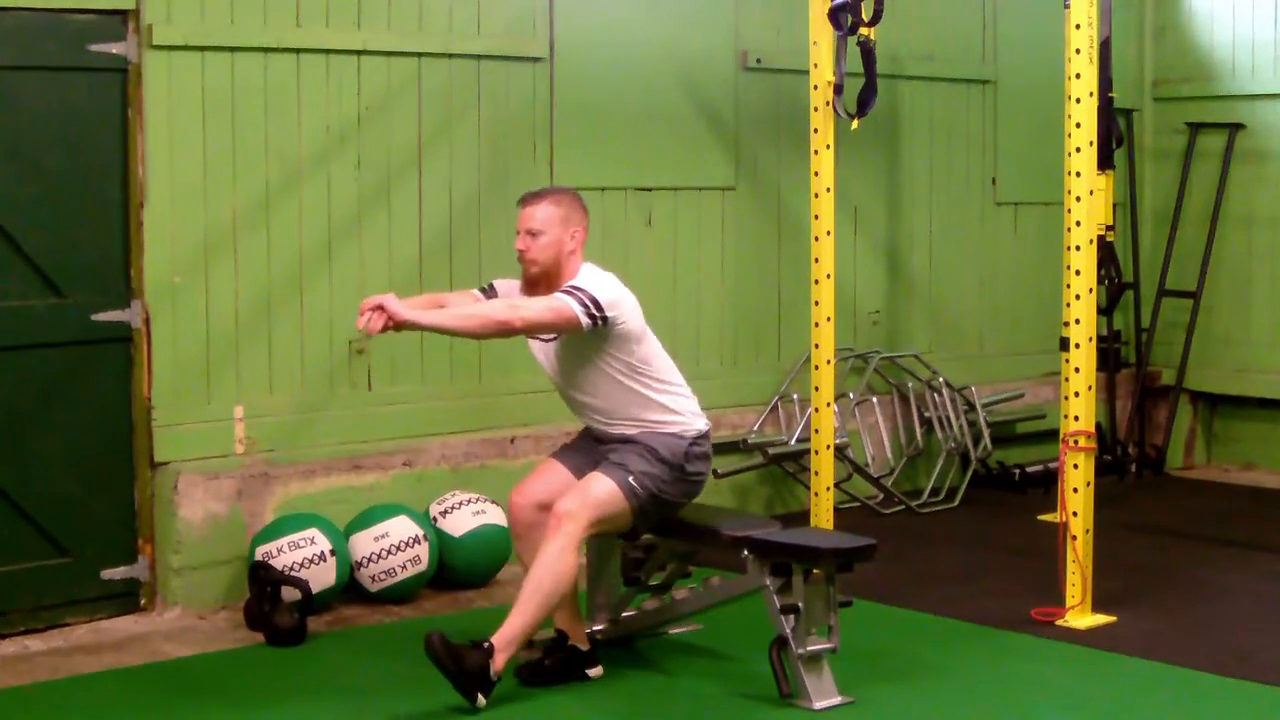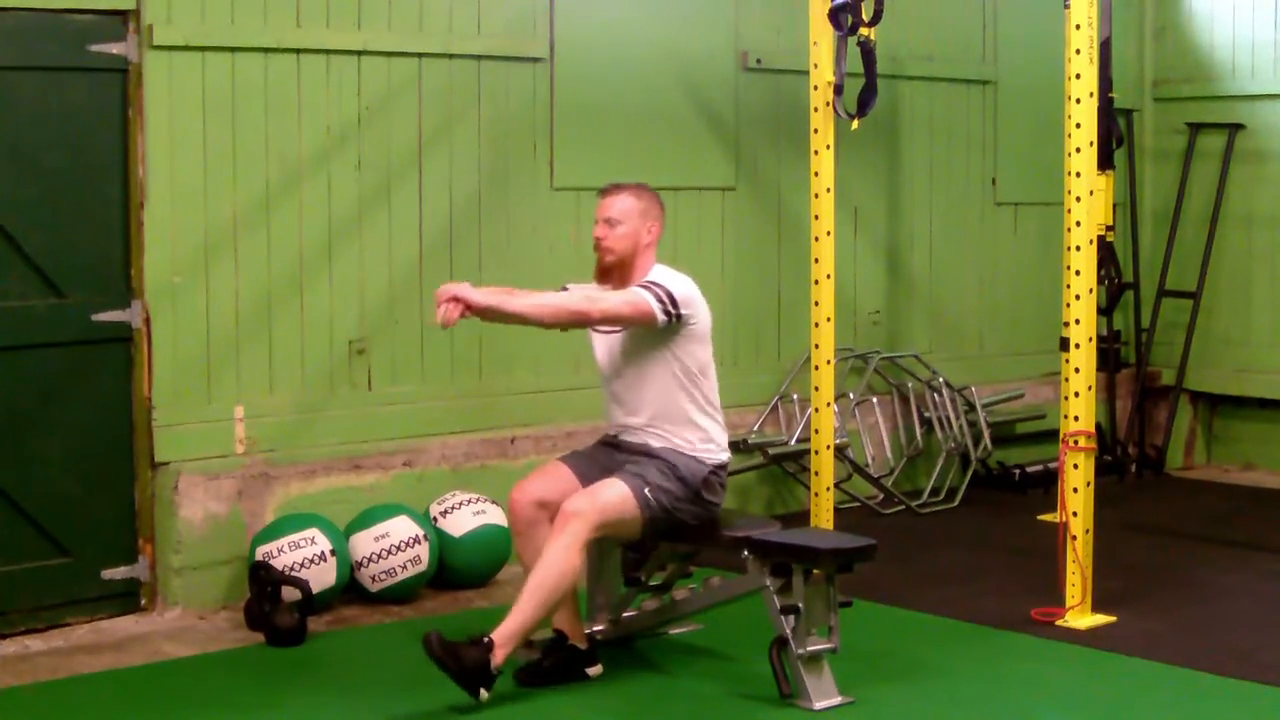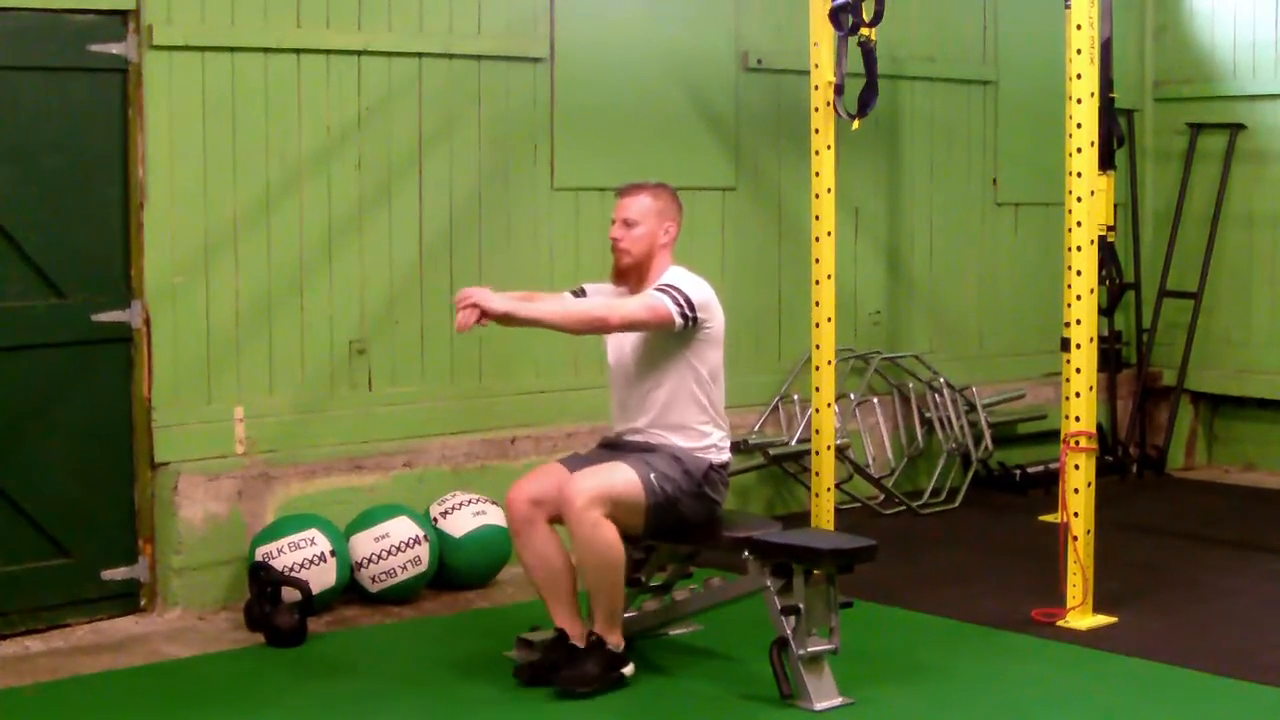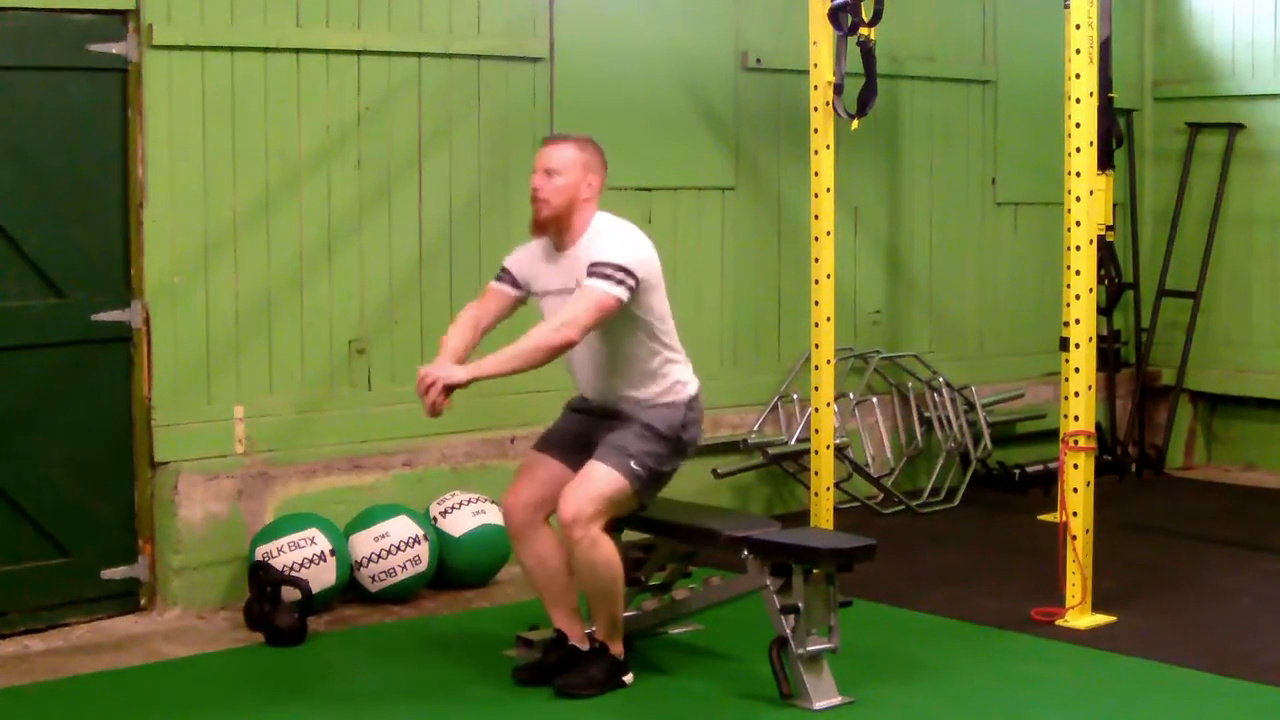
dt=0.5s
person 1, frame 1
left shoulder: (598, 292)
right shoulder: (526, 290)
left elbow: (512, 320)
right elbow: (454, 301)
left wrist: (411, 317)
right wrist: (399, 310)
left hip: (671, 447)
right hip: (610, 437)
left knee: (569, 514)
right knee: (526, 505)
left ankle: (488, 662)
right ankle: (575, 645)
person 1, frame 2
left shoulder: (672, 290)
right shoulder: (597, 292)
left elbow: (591, 311)
right elbow: (525, 300)
left wrist: (485, 301)
right wrist: (473, 301)
left hip: (688, 468)
right hip: (627, 446)
left knee: (578, 514)
right knee: (527, 501)
left ankle: (491, 655)
right ankle: (573, 644)
person 1, frame 3
left shoulder: (686, 292)
right shoulder: (610, 292)
left elbow: (608, 320)
right elbow: (541, 302)
left wrist: (506, 307)
right wrist: (493, 303)
left hip: (690, 466)
right hip: (628, 448)
left knee: (584, 496)
right knee: (524, 500)
left ankle: (611, 649)
right ankle: (574, 638)
person 1, frame 4
left shoulder: (617, 246)
right shoulder: (534, 255)
left elbow: (565, 331)
right elbow: (479, 314)
left wrist: (470, 372)
right wrist: (447, 363)
left hip: (660, 413)
right hip: (595, 408)
left knee: (578, 513)
right knee: (520, 506)
left ankle: (611, 655)
right ankle: (573, 640)
